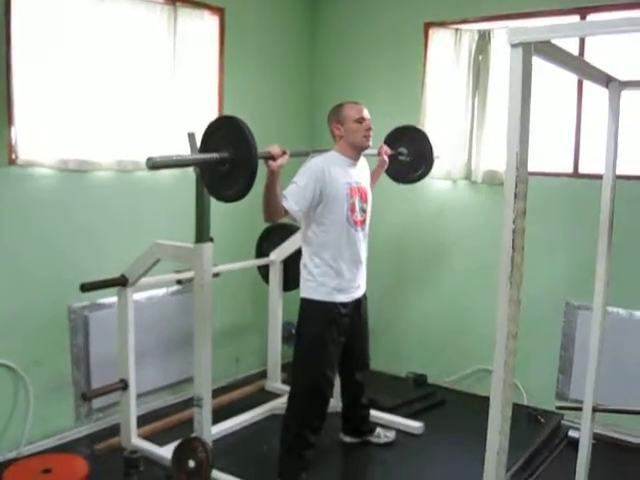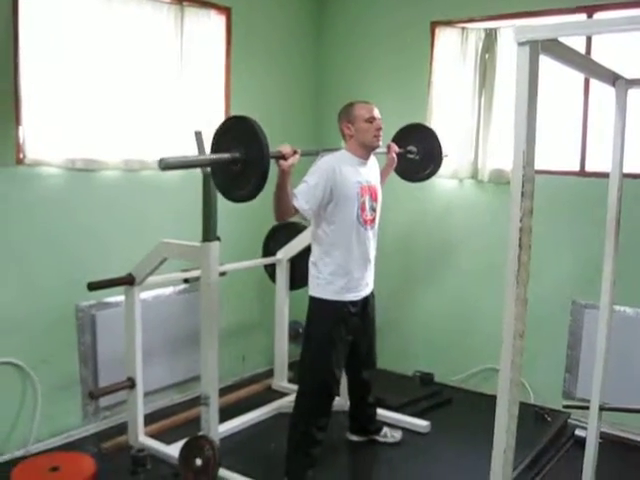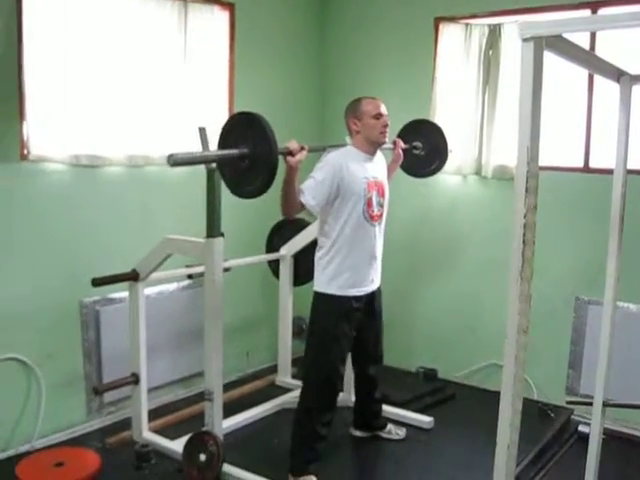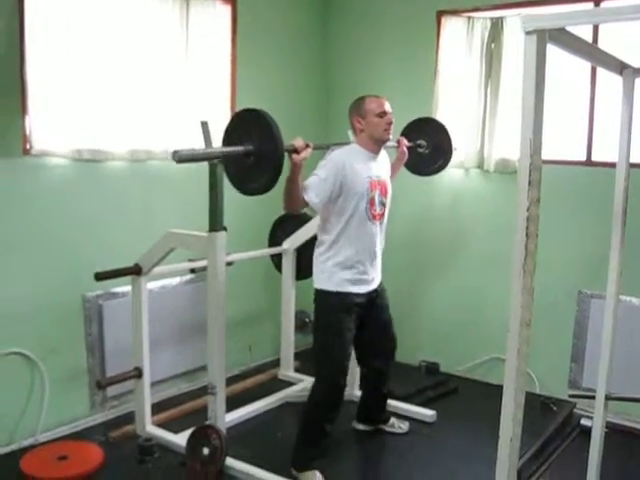
dt=0.2s
person 1, frame 1
left shoulder: (361, 166)
right shoulder: (319, 168)
right elbow: (273, 214)
left wrist: (381, 167)
right wrist: (273, 174)
left hip: (356, 289)
right hip: (324, 295)
left knee: (356, 368)
right knee: (313, 383)
left ankle: (357, 426)
person 1, frame 2
left shoulder: (371, 166)
right shoulder: (330, 167)
right elbow: (284, 214)
left wrist: (390, 165)
right wrist: (284, 173)
left hip: (363, 288)
right hip: (332, 293)
left knee: (363, 367)
right knee: (320, 381)
left ankle: (364, 424)
person 1, frame 3
left shoulder: (377, 161)
right shoulder: (337, 163)
right elbow: (291, 209)
left wrist: (396, 161)
right wrist: (291, 169)
left hip: (369, 284)
right hip: (337, 289)
left knee: (369, 361)
right knee: (324, 377)
left ankle: (368, 420)
person 1, frame 4
left shoulder: (381, 159)
right shoulder: (341, 161)
right elbow: (294, 205)
left wrist: (401, 159)
right wrist: (296, 166)
left hip: (371, 280)
right hip: (337, 285)
left knee: (381, 353)
right knee: (332, 374)
left ankle: (372, 415)
